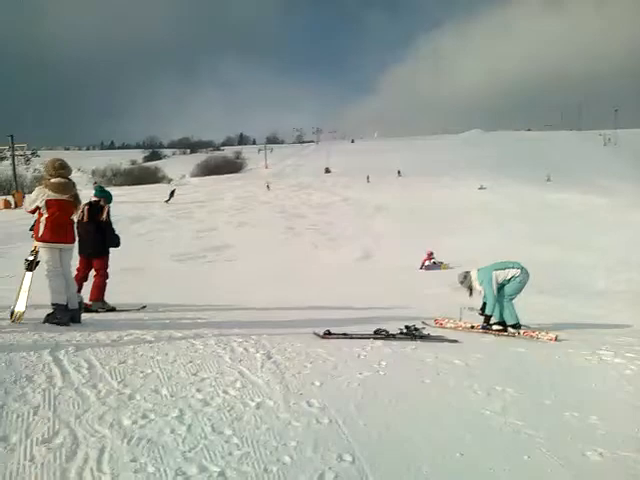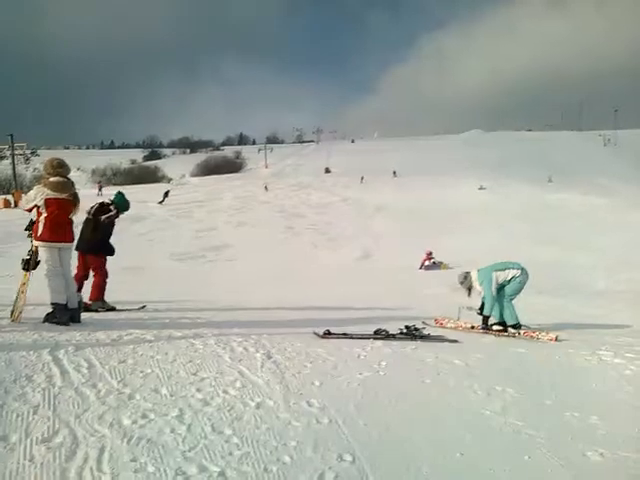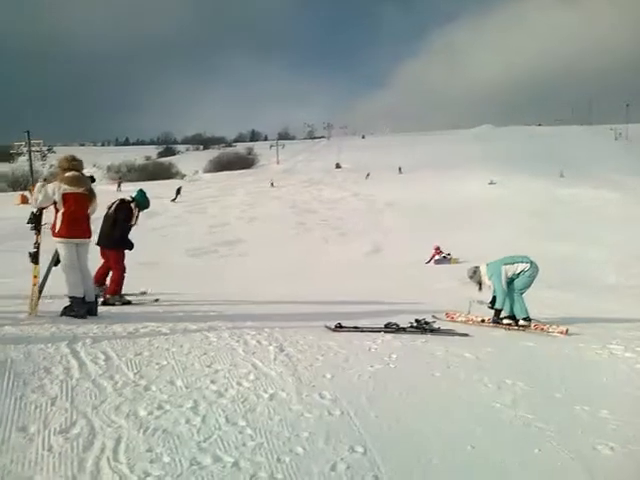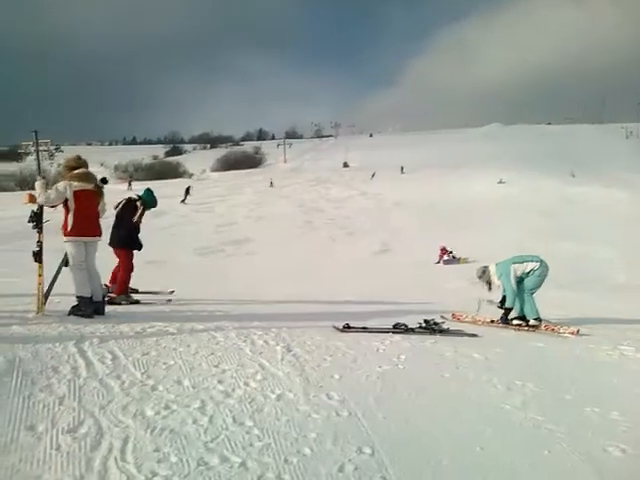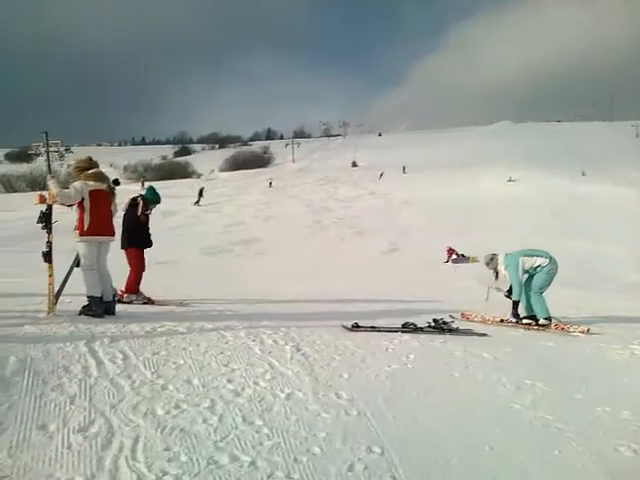
dt=0.3s
person 1, frame 1
left shoulder: (43, 191)
right shoulder: (73, 192)
left elbow: (28, 207)
left hip: (48, 238)
right hip: (67, 239)
left knee: (53, 273)
right knee: (66, 273)
left ankle: (60, 312)
right ankle: (73, 309)
person 1, frame 2
left shoulder: (41, 190)
right shoulder: (72, 192)
left elbow: (24, 204)
left hip: (47, 237)
right hip: (66, 238)
left knee: (53, 272)
right knee: (65, 272)
left ankle: (60, 311)
right ankle: (73, 309)
person 1, frame 3
left shoulder: (57, 186)
right shoulder: (88, 188)
left elbow: (37, 202)
right elbow: (91, 209)
left wrist: (40, 185)
left hip: (65, 232)
right hip: (83, 233)
left knee: (70, 267)
right knee: (82, 267)
left ankle: (77, 305)
right ankle: (90, 302)
person 1, frame 4
left shoulder: (67, 185)
right shoulder: (96, 187)
left elbow: (45, 199)
right elbow: (101, 210)
left wrist: (40, 183)
left hip: (74, 232)
right hip: (93, 232)
left knee: (77, 266)
right knee: (90, 266)
left ankle: (85, 304)
right ankle: (97, 302)
person 1, frame 5
left shoulder: (82, 185)
right shoulder: (107, 187)
left elbow: (63, 197)
right elbow: (113, 210)
left wrist: (52, 182)
left hip: (88, 232)
right hip: (106, 232)
left knee: (88, 267)
right knee: (101, 266)
left ankle: (95, 304)
right ankle: (108, 302)
